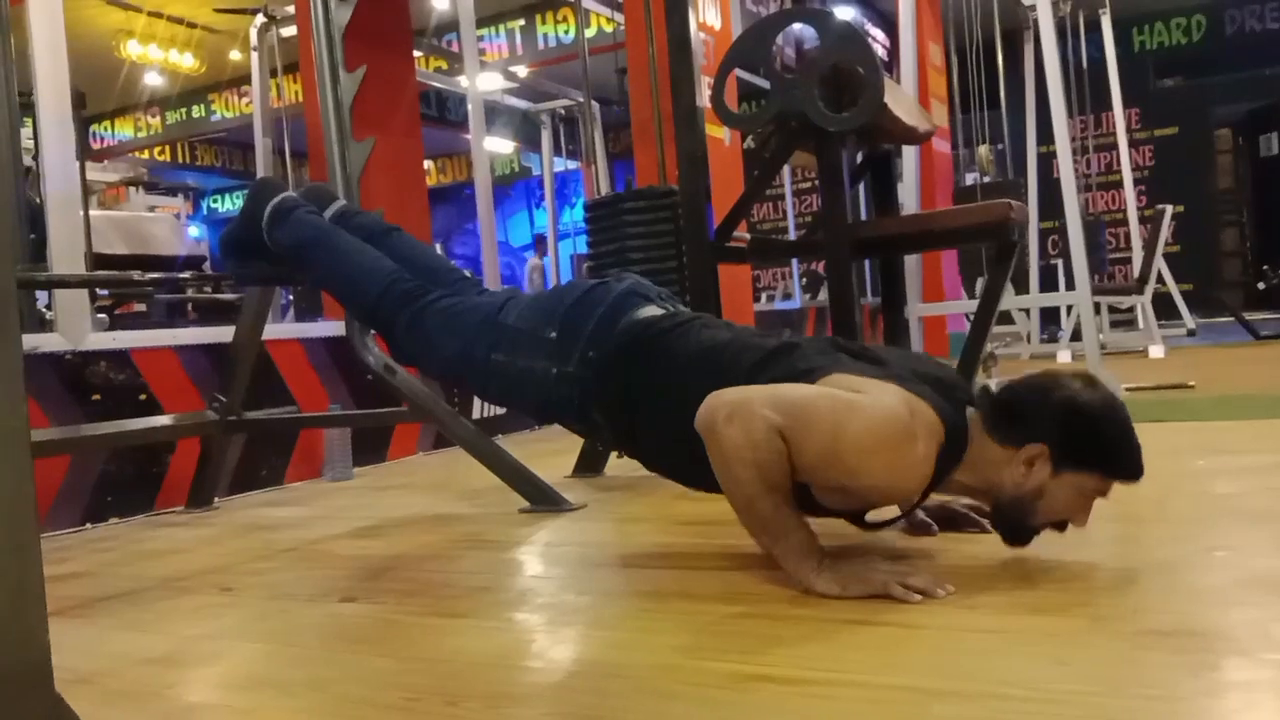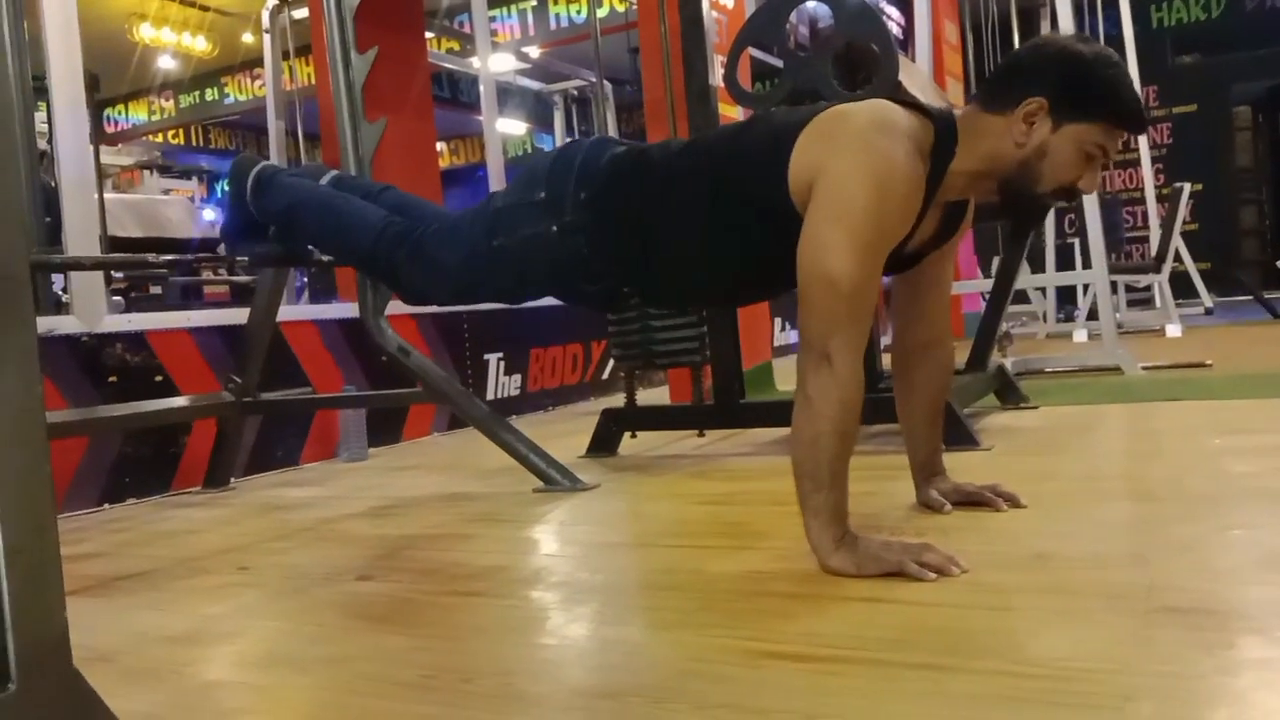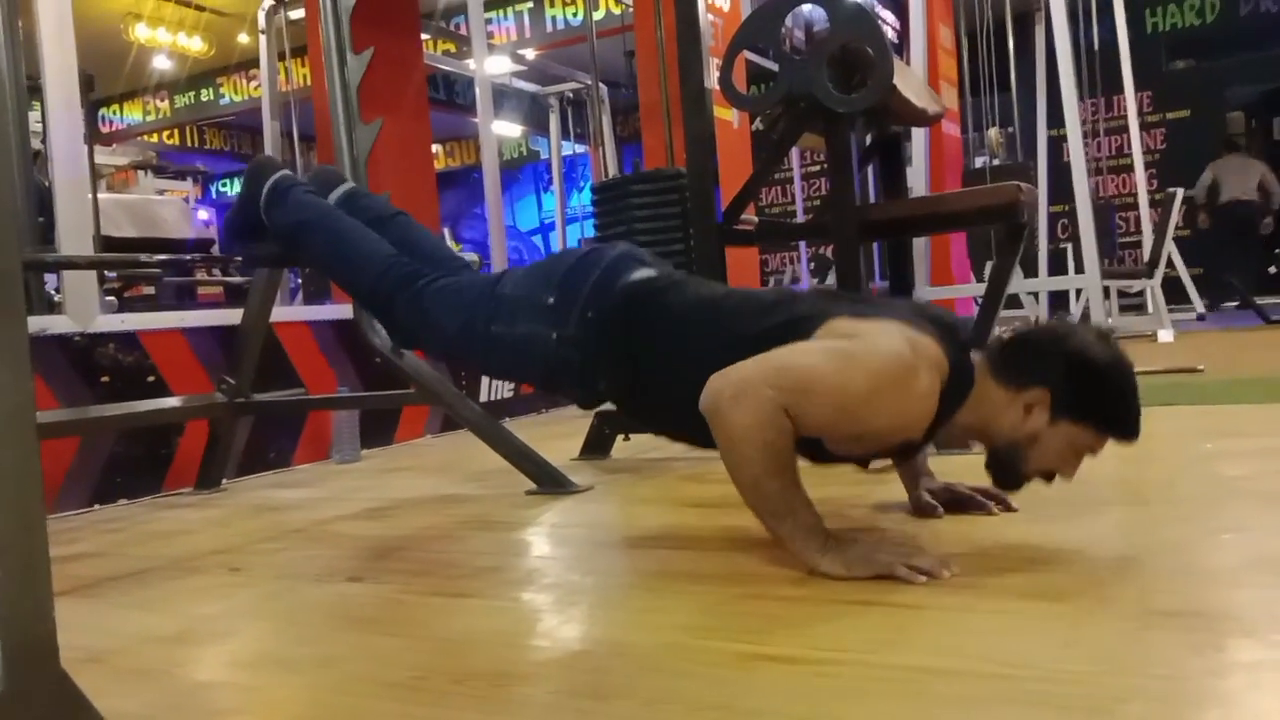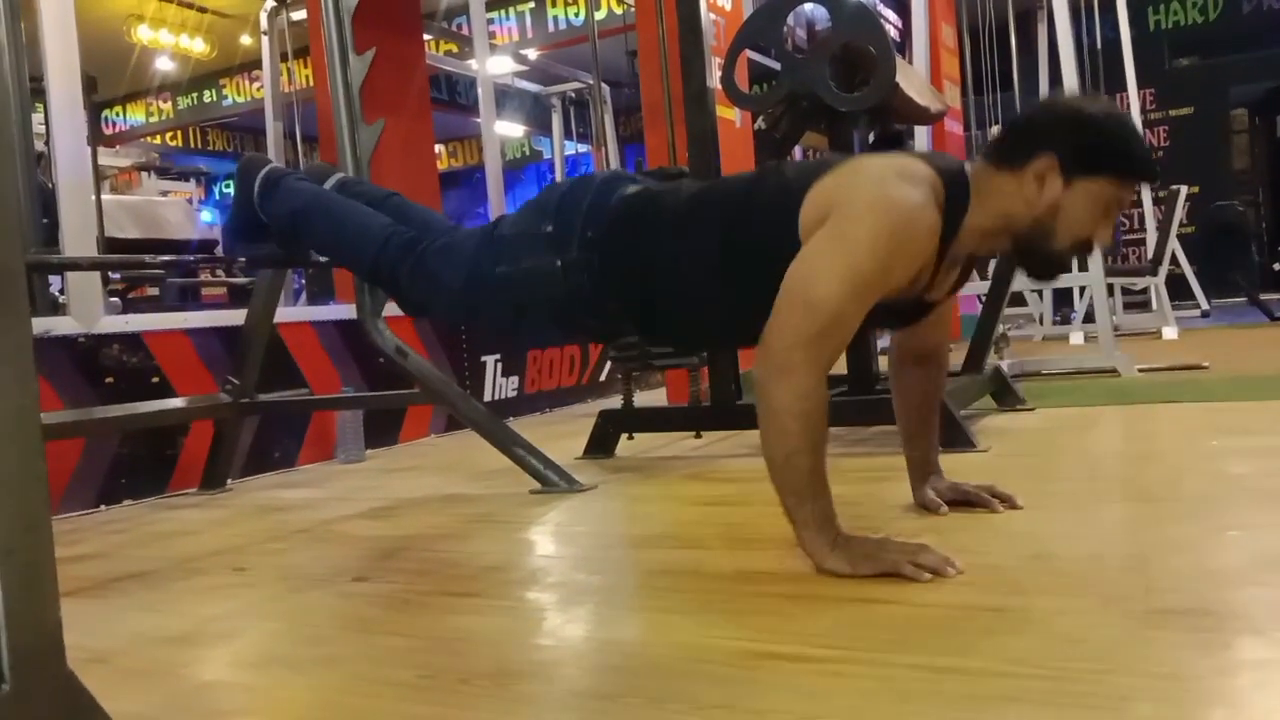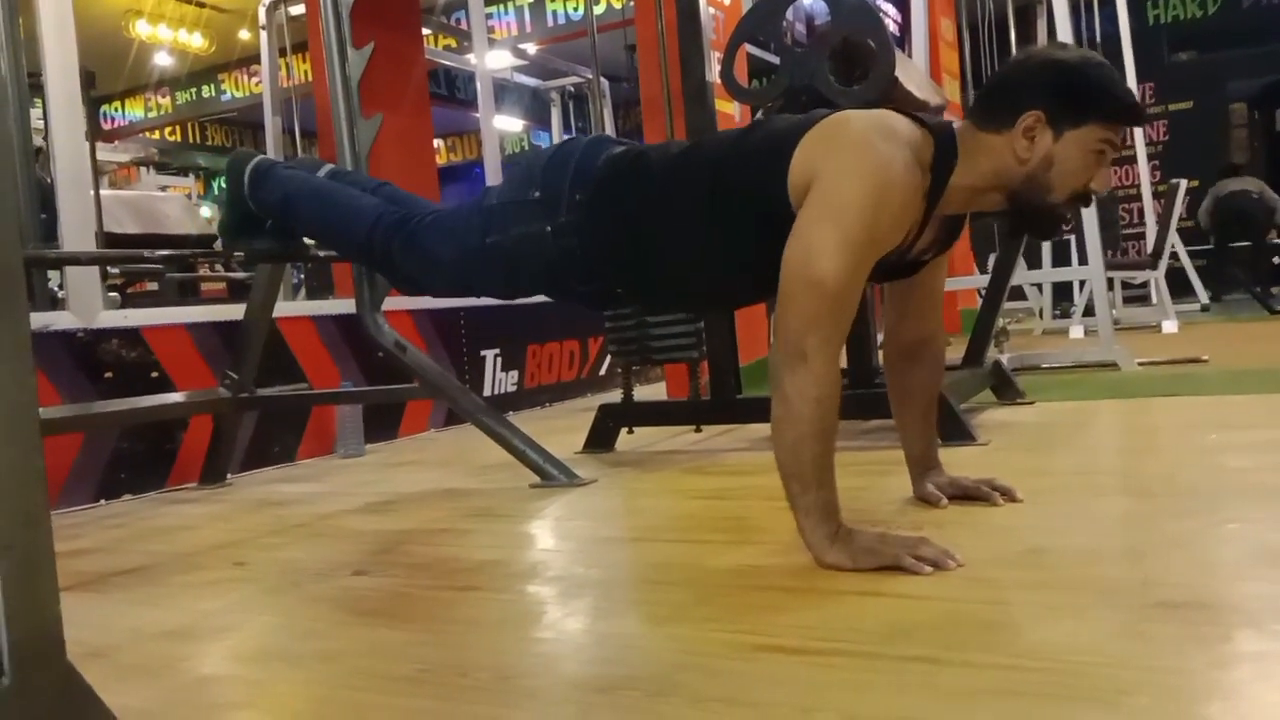
dt=1s
person 1, frame 1
left shoulder: (948, 407)
right shoulder: (904, 439)
right elbow: (730, 419)
left wrist: (909, 503)
right wrist: (814, 565)
left hip: (645, 327)
right hip: (596, 360)
left knee: (457, 299)
right knee: (415, 319)
left ankle: (328, 213)
right ankle: (277, 219)
person 1, frame 2
left shoulder: (953, 186)
right shoulder: (884, 160)
left elbow: (923, 337)
right elbow: (829, 355)
left wrist: (929, 474)
right wrist: (833, 541)
left hip: (631, 242)
right hip: (586, 214)
left knee: (435, 249)
right knee: (414, 261)
left ankle: (326, 182)
right ankle: (268, 191)
person 1, frame 3
left shoulder: (952, 356)
right shoulder: (906, 386)
right elbow: (734, 396)
left wrist: (917, 479)
right wrist: (817, 545)
left hip: (643, 300)
right hip: (595, 321)
left knee: (446, 287)
right knee: (418, 303)
left ankle: (335, 195)
right ankle: (277, 197)
person 1, frame 4
left shoulder: (961, 230)
right shoulder: (899, 212)
left elbow: (920, 350)
right elbow: (786, 370)
left wrist: (927, 479)
right wrist: (824, 541)
left hip: (639, 255)
right hip: (591, 247)
left knee: (435, 256)
right knee: (418, 270)
left ankle: (335, 186)
right ankle: (272, 194)
person 1, frame 5
left shoulder: (946, 199)
right shoulder: (885, 172)
left elbow: (913, 336)
right elbow: (804, 354)
left wrist: (926, 469)
right wrist: (827, 535)
left hip: (624, 235)
right hip: (581, 213)
left knee: (423, 240)
right knee: (409, 249)
left ankle: (325, 177)
right ankle: (265, 186)
